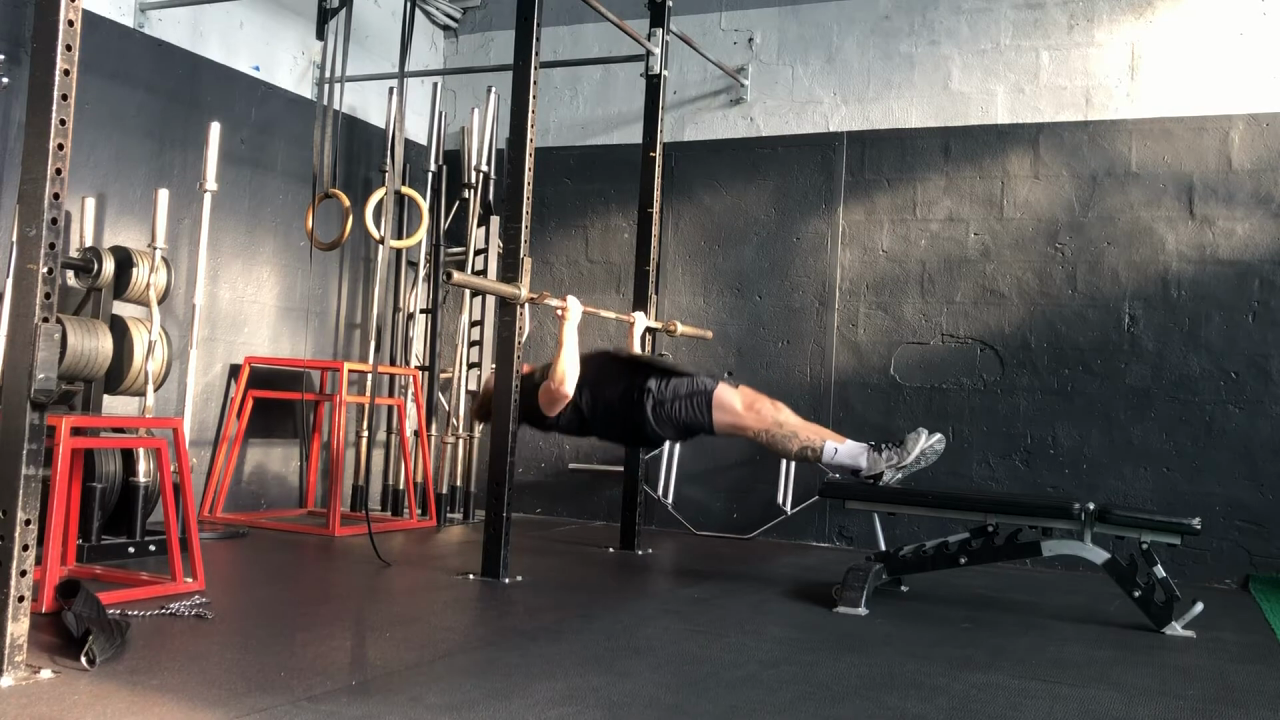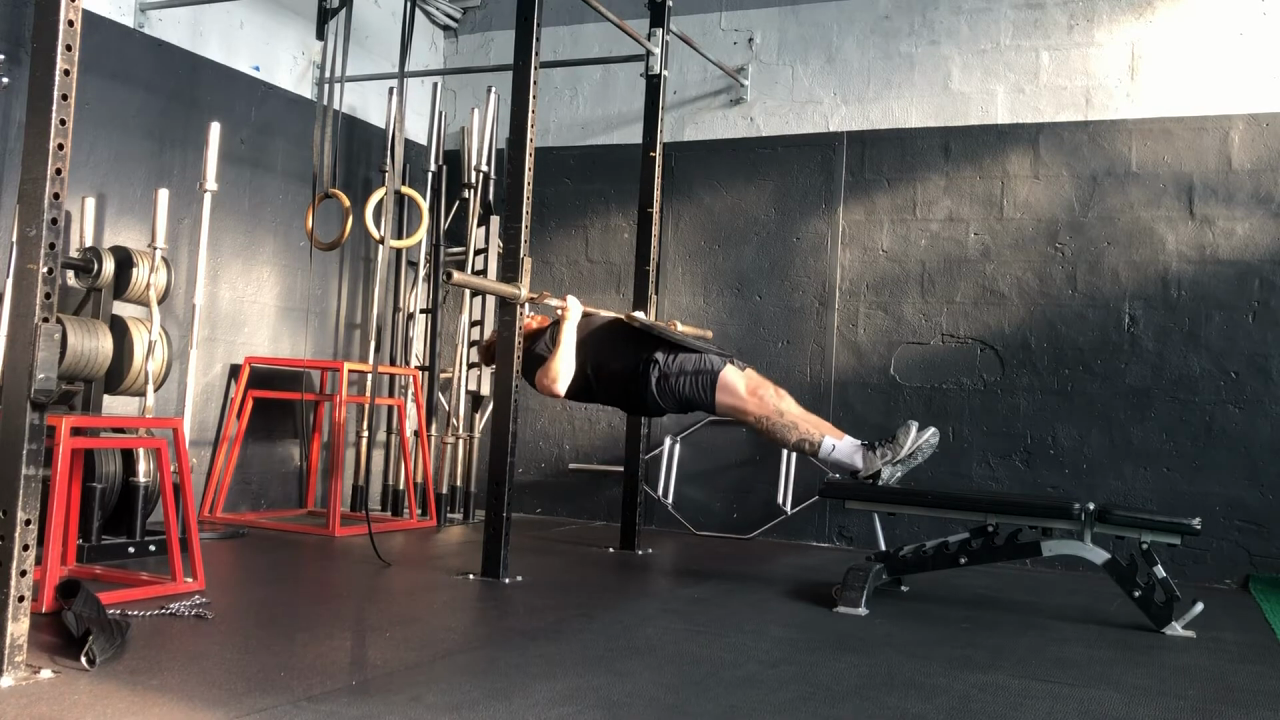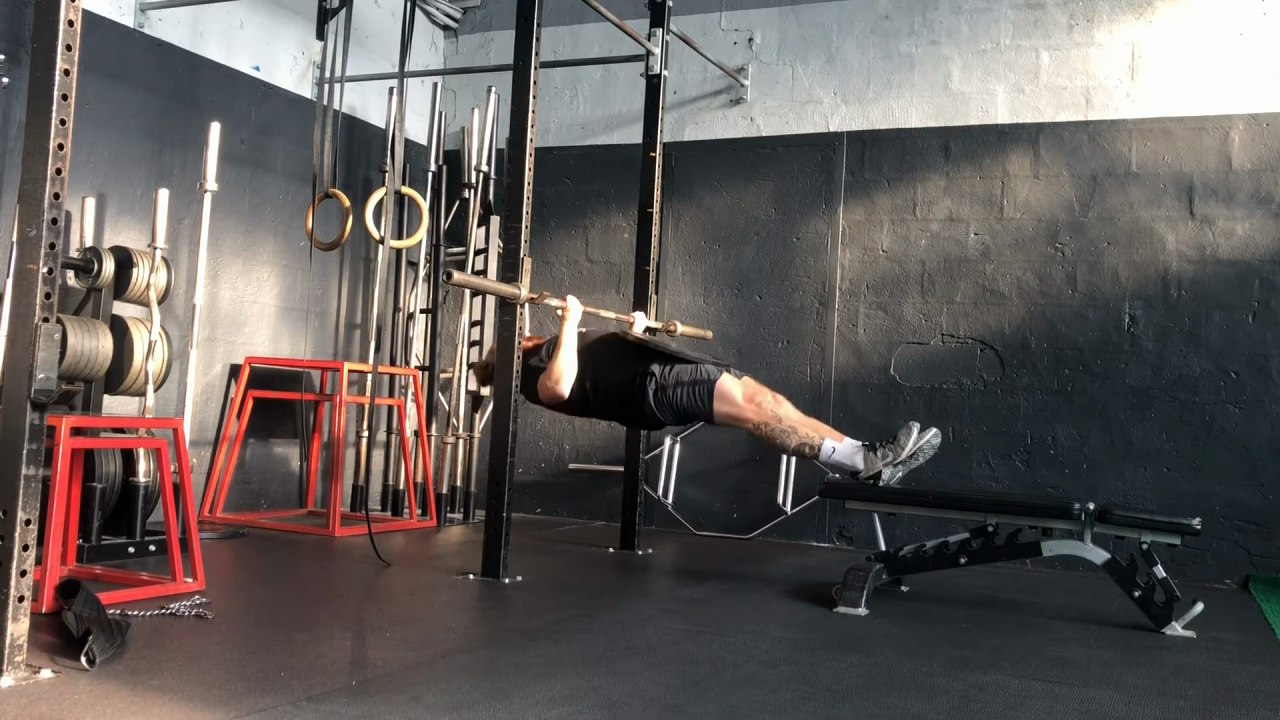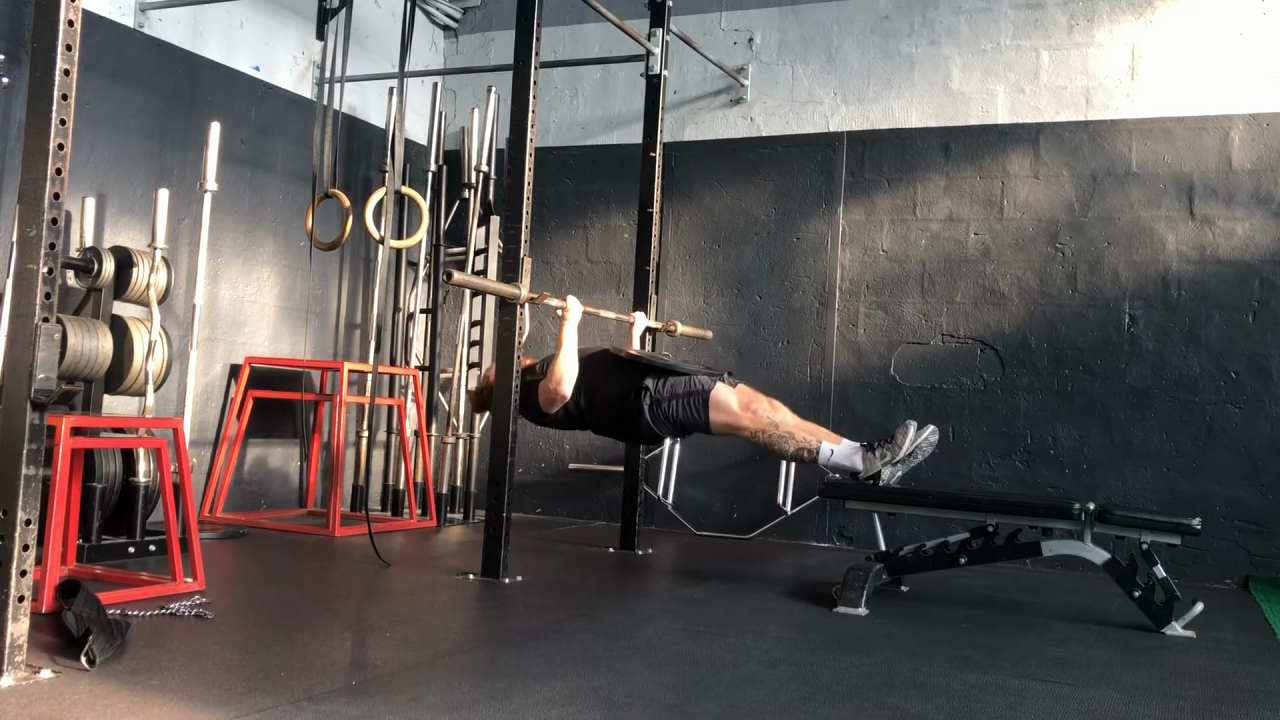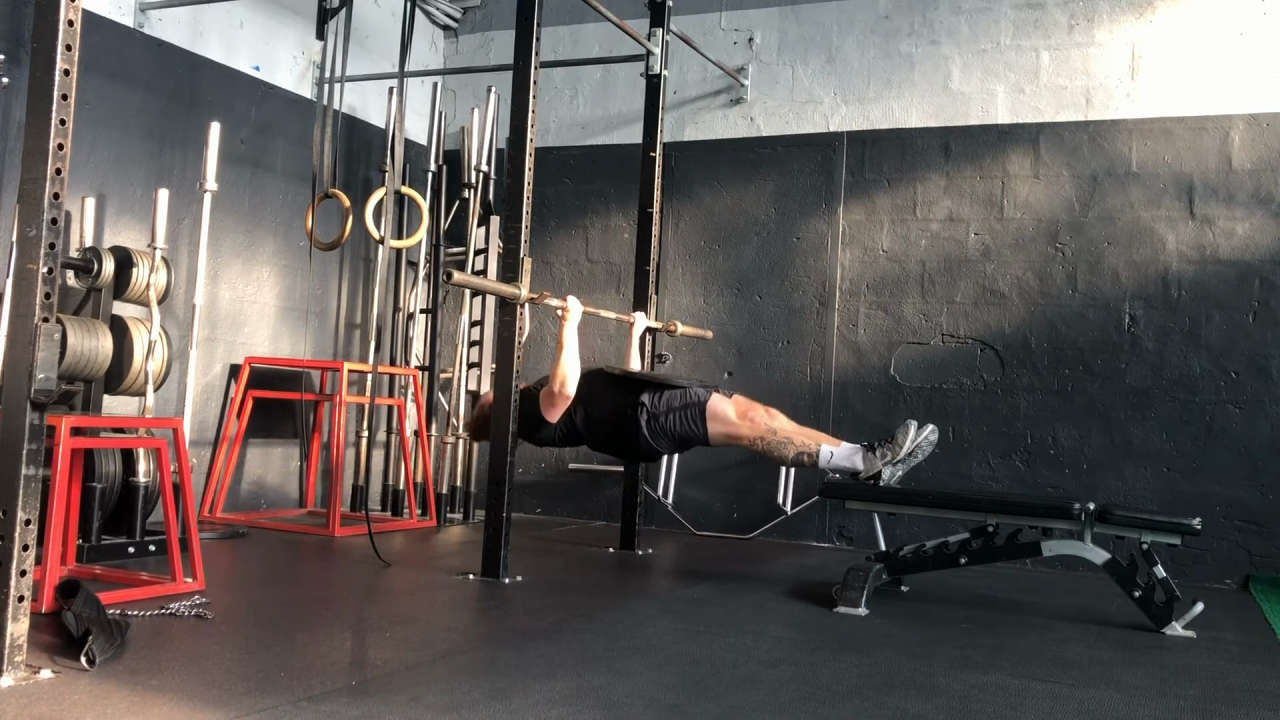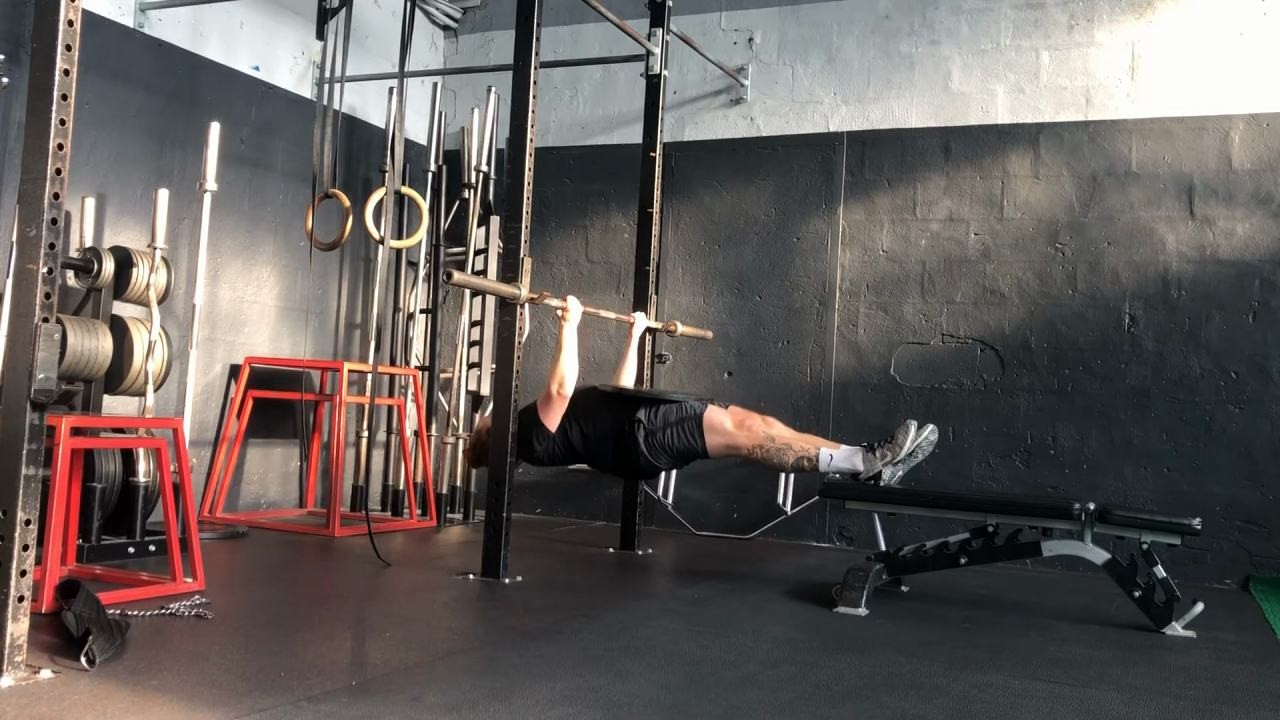
dt=0.3s
person 1, frame 1
left shoulder: (545, 385)
right shoulder: (533, 401)
right elbow: (563, 388)
left wrist: (636, 335)
right wrist: (568, 326)
left hip: (653, 388)
right hip: (648, 402)
left knee: (763, 407)
right knee: (752, 415)
left ankle: (871, 458)
right ankle: (870, 461)
person 1, frame 2
left shoulder: (552, 339)
right shoulder: (535, 353)
right elbow: (557, 384)
left wrist: (635, 325)
right wrist: (568, 322)
left hip: (659, 357)
right hip: (652, 372)
left knee: (765, 394)
right knee: (756, 400)
left ankle: (865, 458)
right ankle: (863, 459)
person 1, frame 3
left shoulder: (548, 357)
right shoulder: (531, 373)
right elbow: (561, 387)
left wrist: (635, 331)
right wrist: (568, 323)
left hip: (654, 372)
right hip: (648, 386)
left knee: (762, 398)
right knee: (752, 406)
left ankle: (868, 459)
right ankle: (864, 460)
person 1, frame 4
left shoulder: (542, 373)
right shoulder: (530, 394)
right elbow: (561, 388)
left wrist: (635, 334)
right wrist: (568, 324)
left hip: (649, 388)
right hip: (643, 401)
left knee: (759, 406)
right knee: (746, 413)
left ankle: (865, 459)
right ankle: (863, 461)
person 1, frame 5
left shoulder: (539, 400)
right shoulder: (531, 416)
left elbow: (627, 383)
right elbow: (564, 390)
left wrist: (635, 335)
right wrist: (569, 325)
left hip: (644, 406)
right hip: (640, 419)
left knee: (756, 412)
right knee: (744, 421)
left ankle: (867, 459)
right ankle: (864, 462)
person 1, frame 6
left shoulder: (537, 431)
right shoulder: (531, 434)
left elbow: (620, 393)
right elbow: (561, 389)
left wrist: (634, 337)
right wrist: (568, 326)
left hip: (642, 423)
right hip: (639, 435)
left knee: (750, 424)
right knee: (741, 431)
left ankle: (865, 460)
right ankle: (865, 463)
